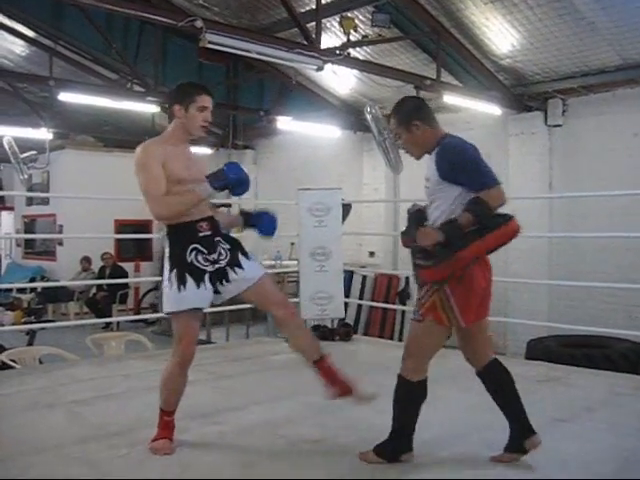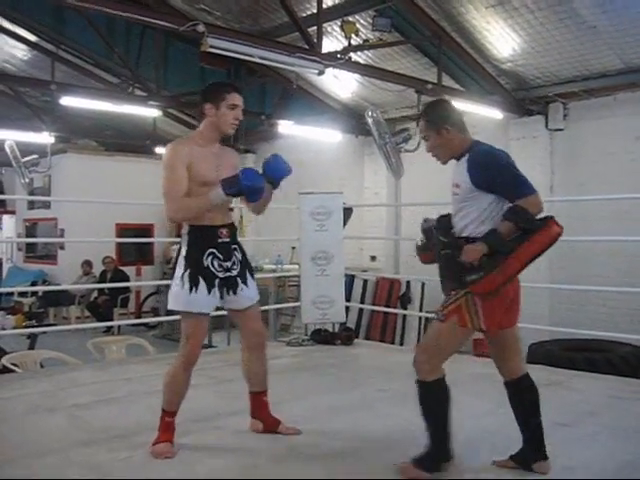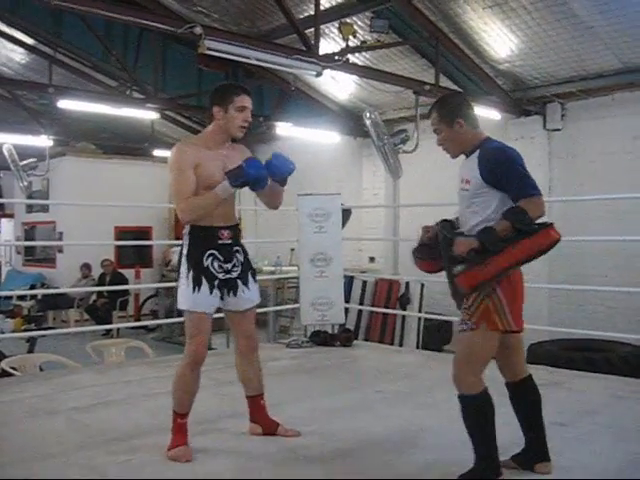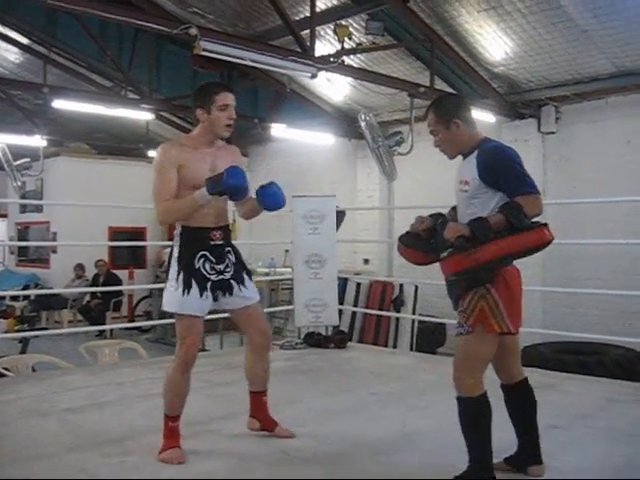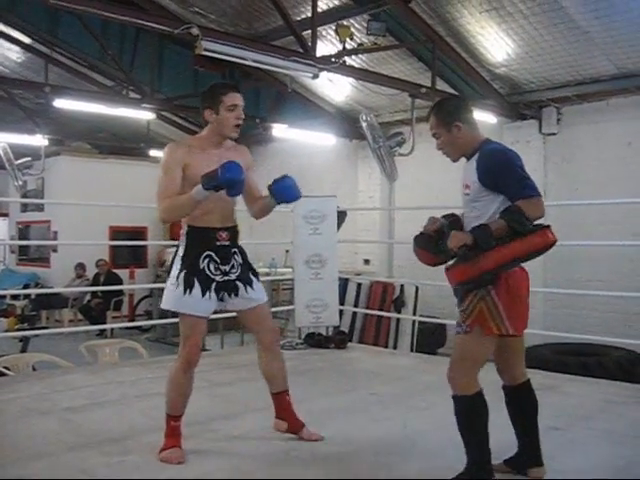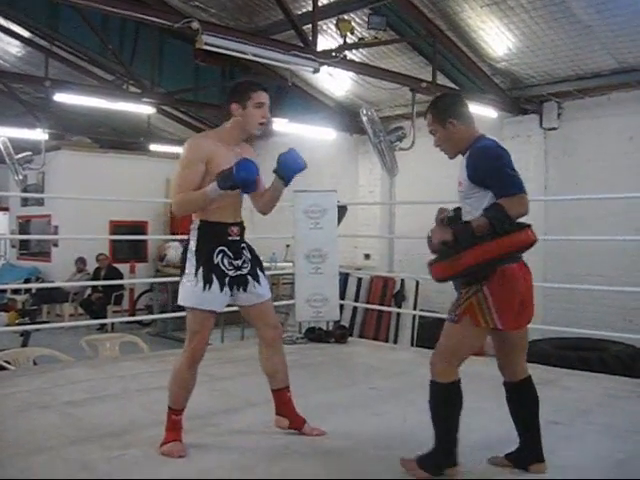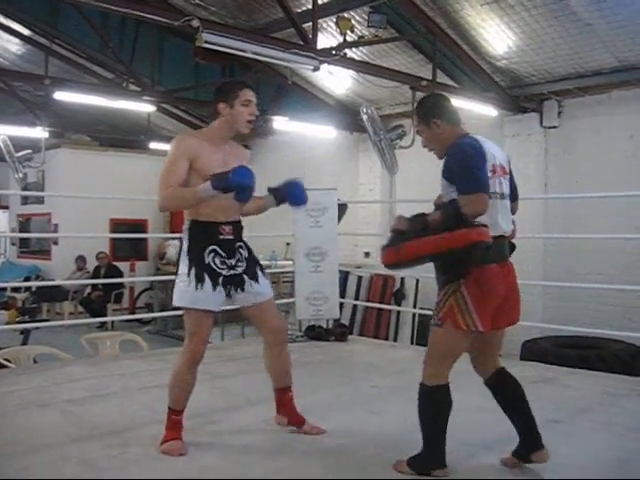
dt=0.2s
person 1, frame 1
left shoulder: (453, 152)
right shoulder: (453, 152)
left elbow: (495, 197)
left wrist: (443, 233)
right wrist: (429, 216)
left hip: (453, 272)
right hip: (471, 267)
left knee: (413, 362)
right knee: (480, 355)
left ankle: (398, 445)
right ankle: (522, 434)
person 1, frame 2
left shoulder: (487, 159)
right shoulder: (468, 163)
left elbow: (532, 205)
left wrist: (487, 245)
right wrist: (444, 228)
left knee: (426, 360)
right knee: (511, 367)
person 1, frame 3
left shoulder: (497, 155)
right shoulder: (474, 160)
left elbow: (534, 206)
left wrist: (481, 242)
left hip: (492, 280)
right hip: (487, 279)
left knee: (466, 376)
right knee: (513, 369)
person 1, frame 4
left shoulder: (495, 155)
right shoulder: (470, 161)
left elbow: (532, 204)
left wrist: (472, 230)
left hip: (491, 280)
right hip: (482, 279)
left knee: (466, 378)
right knee: (509, 372)
person 1, frame 5
left shoulder: (496, 157)
right shoulder: (476, 162)
left elbow: (534, 207)
left wrist: (476, 237)
right wrist: (449, 224)
left hip: (496, 282)
right hip: (497, 280)
left knee: (460, 376)
right knee: (512, 373)
person 1, frame 6
left shoulder: (484, 152)
right shoulder: (485, 153)
left elbow: (517, 205)
left wrist: (458, 233)
right wrist: (456, 216)
left hip: (493, 276)
right hip: (510, 272)
left knee: (443, 365)
right knee: (513, 368)
person 1, frame 7
left shoulder: (461, 151)
right shoulder: (493, 151)
left elbow: (474, 205)
left wrist: (418, 223)
left hip: (470, 274)
right hip: (499, 267)
left knee: (434, 368)
right knee: (487, 364)
right ankle: (531, 445)
person 2, frame 1
left shoulder: (191, 155)
right shoulder: (150, 152)
right elbow: (161, 210)
left wrist: (243, 218)
right wrist: (210, 184)
left hip: (221, 242)
right hip: (185, 250)
left knee: (284, 310)
right knee: (184, 351)
left ankle: (334, 380)
right ankle: (165, 428)
person 2, frame 2
left shoulder: (230, 156)
right shoulder: (180, 151)
left elbow: (258, 208)
right elbow: (176, 211)
left wrist: (269, 183)
right wrist: (224, 190)
left hip: (231, 249)
right hip: (199, 253)
left knee: (256, 337)
right knee: (190, 351)
left ankle: (262, 416)
right ankle: (165, 430)
person 2, frame 3
left shoulder: (244, 154)
right shoulder: (186, 152)
left elbow: (273, 204)
right elbow: (185, 212)
left wrist: (277, 178)
right wrist: (229, 184)
left hip: (234, 250)
right hip: (201, 252)
left knee: (248, 342)
right knee: (196, 351)
left ankle: (259, 418)
right ankle: (179, 433)
person 2, frame 4
left shoulder: (233, 154)
right shoulder: (172, 152)
left elbow: (245, 211)
right elbow: (163, 213)
left wrist: (262, 199)
right wrist: (207, 190)
left hip: (226, 251)
right hip: (192, 252)
left knee: (261, 334)
right knee: (187, 352)
left ankle: (259, 416)
right ankle: (170, 436)
person 2, frame 5
left shoulder: (241, 155)
right shoulder: (178, 152)
left elbow: (255, 208)
right elbow: (165, 212)
left wrist: (275, 196)
right wrist: (204, 187)
left hip: (232, 251)
right hip: (197, 252)
left knee: (269, 336)
right knee: (190, 353)
left ankle: (285, 417)
right ankle: (172, 436)
person 2, frame 6
left shoulder: (248, 153)
right shoulder: (200, 145)
left elbow: (262, 206)
right elbow: (179, 205)
left wrist: (282, 179)
right wrist: (218, 184)
left hip: (240, 246)
right hip: (208, 247)
left knee: (272, 332)
right knee: (196, 347)
left ankle: (286, 413)
right ankle: (172, 429)
person 2, frame 7
left shoulder: (239, 154)
right shoulder: (188, 144)
right elbow: (165, 200)
left wrist: (276, 197)
right wrist: (212, 185)
left hip: (236, 246)
right hip: (202, 248)
left knee: (277, 330)
right knee: (195, 348)
left ankle: (287, 412)
right ankle: (172, 428)
